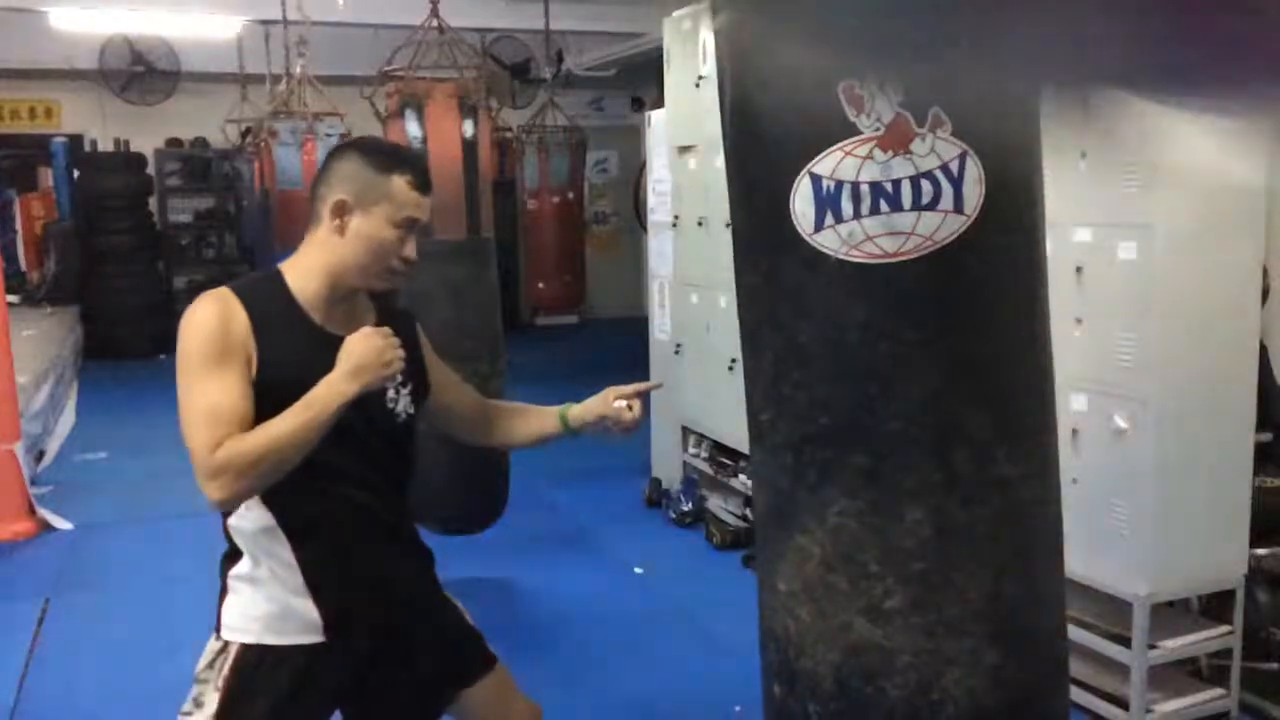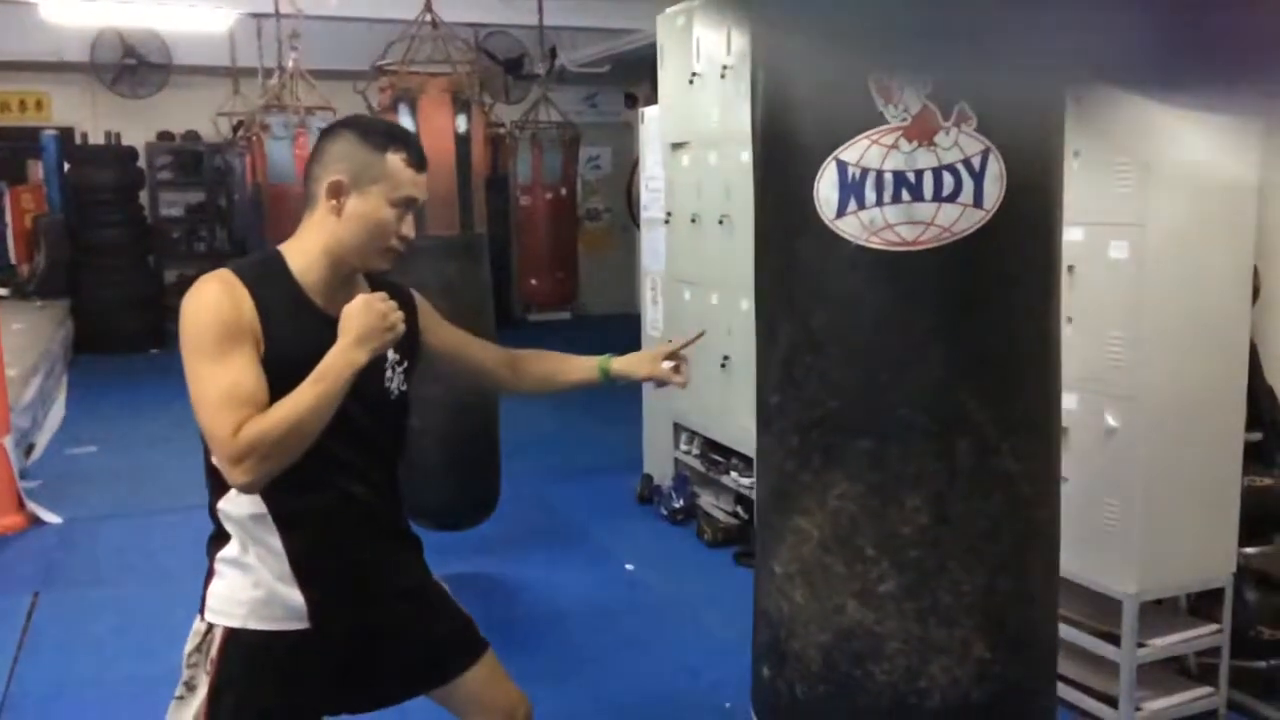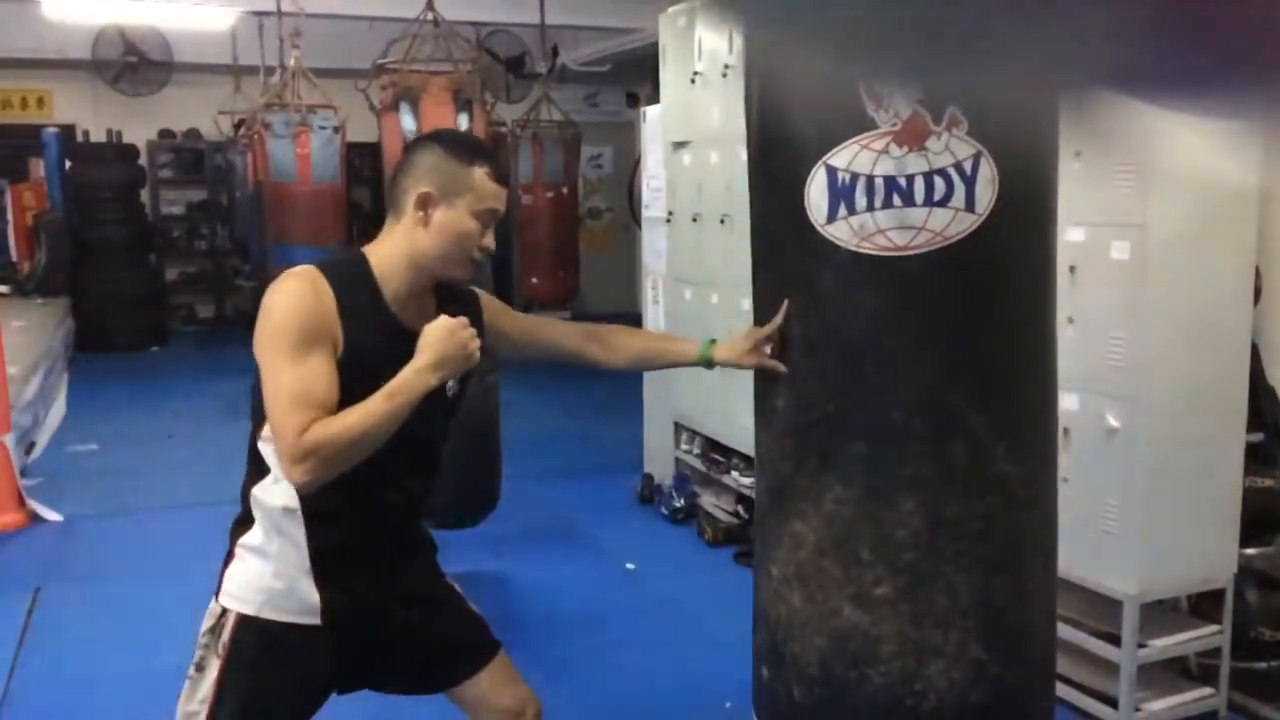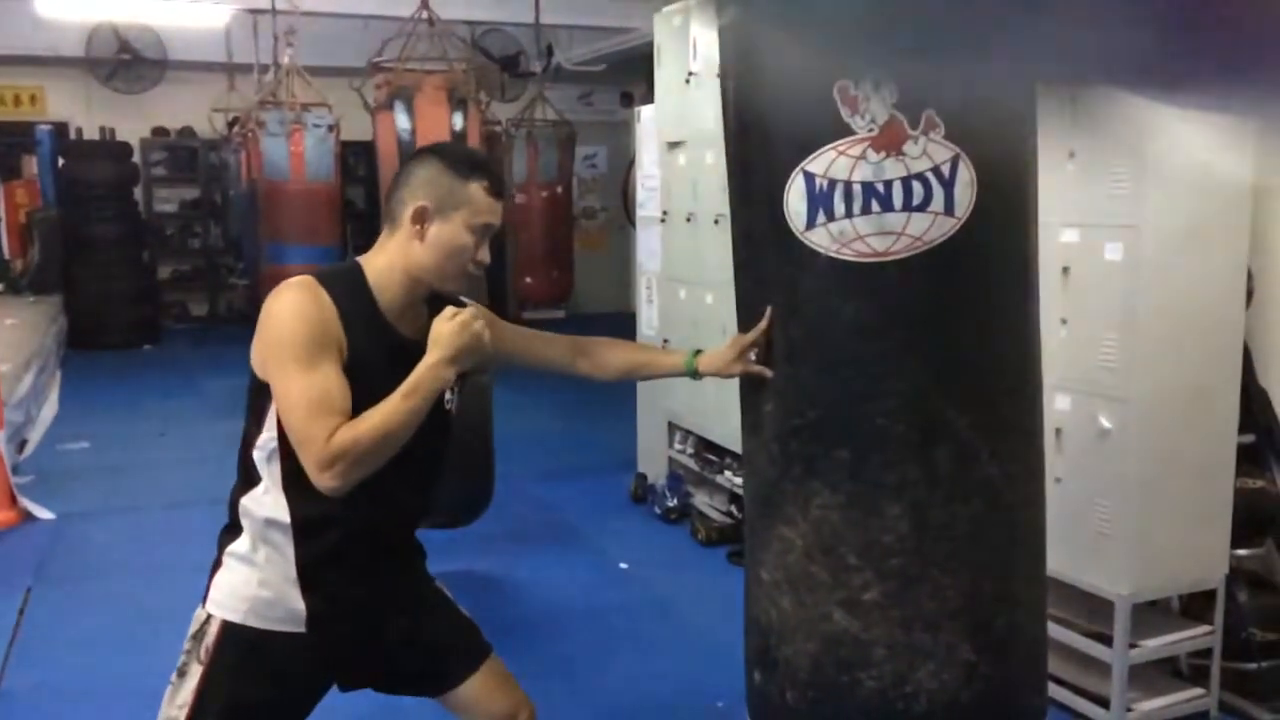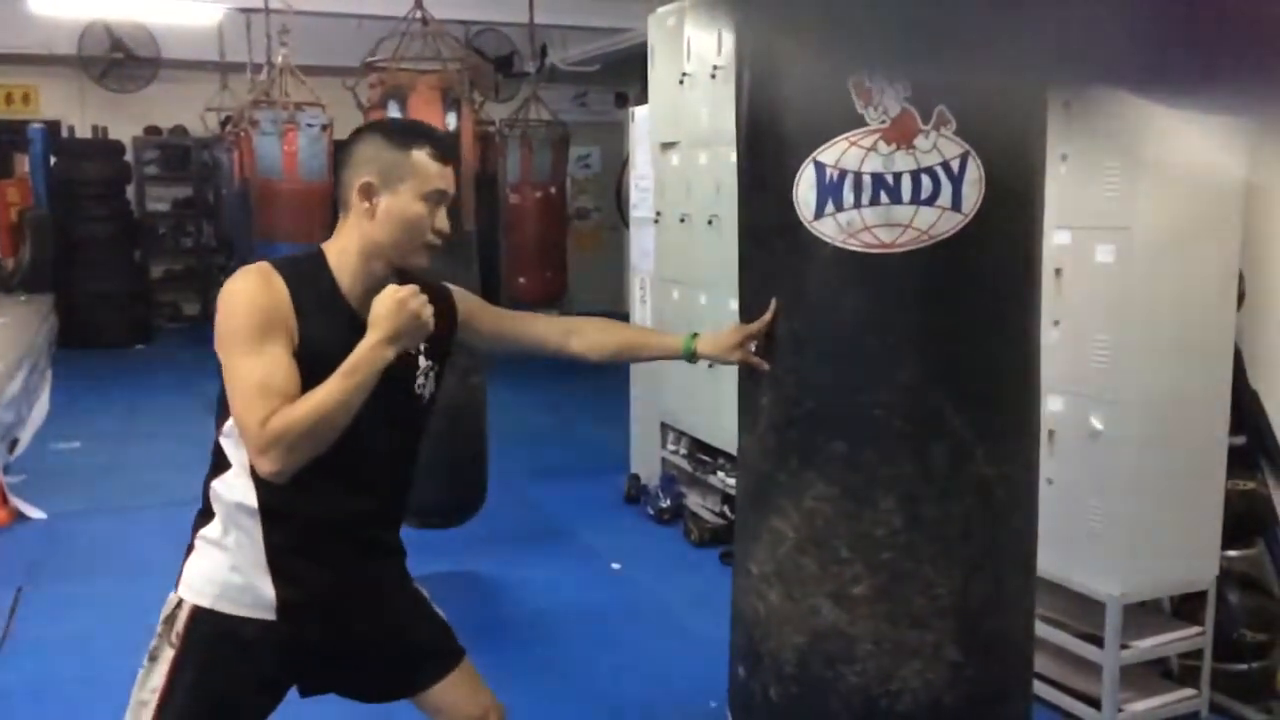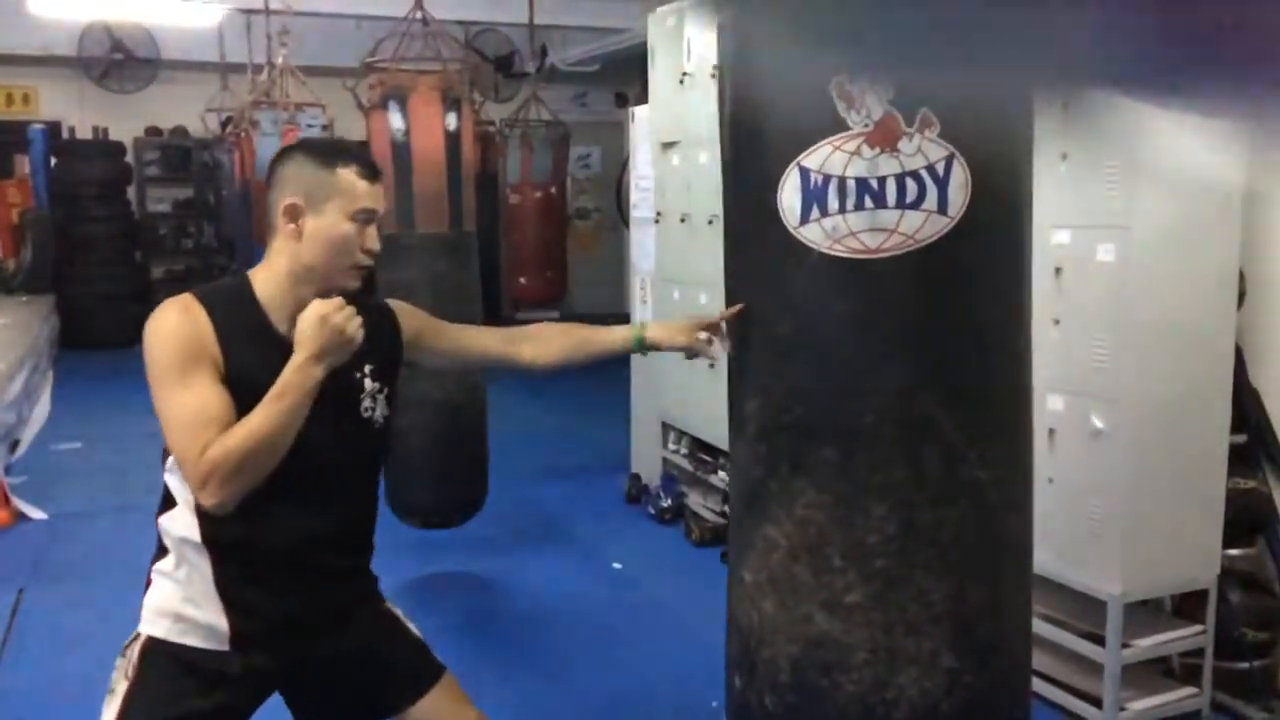
dt=0.7s
person 1, frame 1
left shoulder: (397, 330)
right shoulder: (225, 317)
left elbow: (480, 420)
right elbow: (222, 479)
left wrist: (578, 415)
right wrist: (344, 383)
left hip: (399, 591)
right hip: (281, 618)
person 1, frame 2
left shoulder: (397, 305)
right shoulder: (225, 299)
left elbow: (505, 367)
right elbow: (245, 462)
left wrist: (618, 366)
right wrist: (350, 351)
left hip: (386, 575)
right hip: (269, 604)
person 1, frame 3
left shoulder: (463, 309)
right shoulder: (306, 296)
left elbow: (591, 341)
right elbow: (303, 461)
left wrist: (713, 351)
right wrist: (425, 370)
left hip: (398, 569)
right hip: (284, 592)
person 1, frame 4
left shoulder: (450, 317)
right shoulder: (305, 308)
left elbow: (577, 354)
right elbow: (333, 467)
left wrist: (699, 361)
right wrist: (440, 365)
left hip: (389, 576)
right hip: (274, 596)
person 1, frame 5
left shoulder: (438, 307)
right shoulder: (262, 293)
left elbow: (572, 334)
right elbow: (275, 452)
left wrist: (698, 345)
right wrist: (381, 345)
left hip: (368, 576)
right hip: (246, 588)
person 1, frame 6
left shoulder: (385, 324)
right shoulder: (188, 324)
left elbow: (520, 345)
right elbow: (217, 484)
left wrist: (650, 334)
right wrist: (310, 363)
left hip: (339, 605)
right hip: (206, 621)
